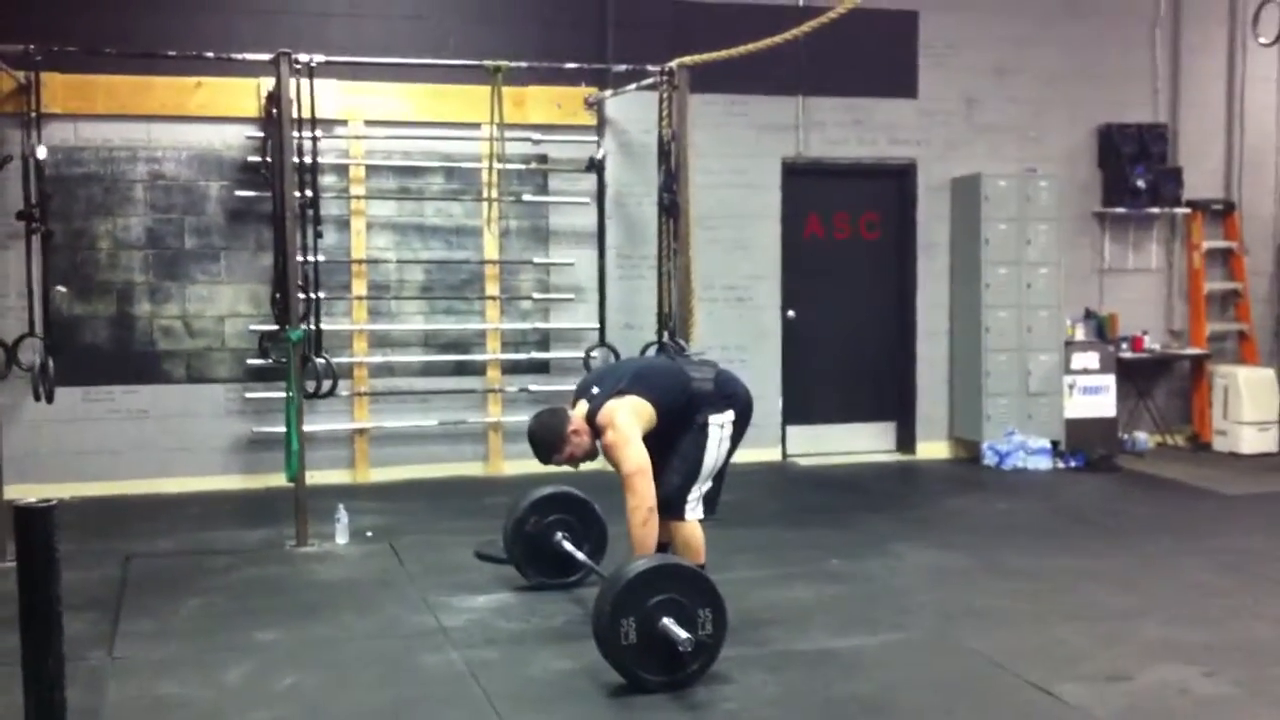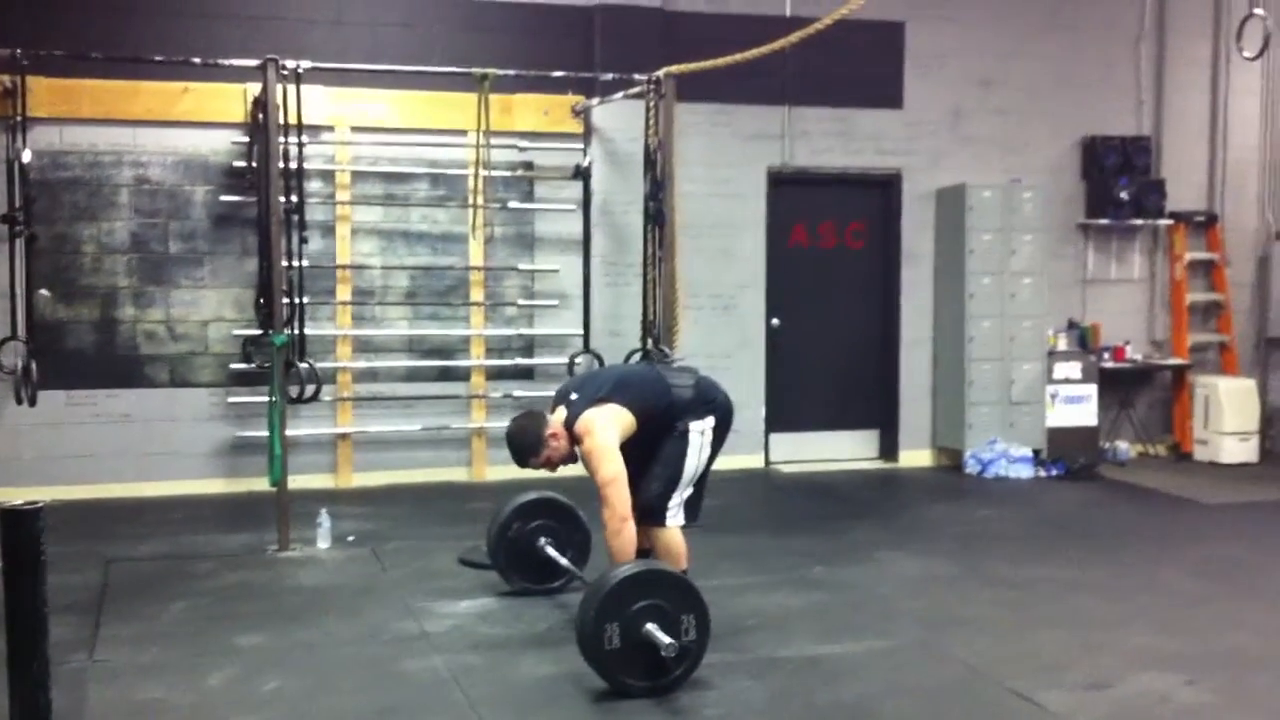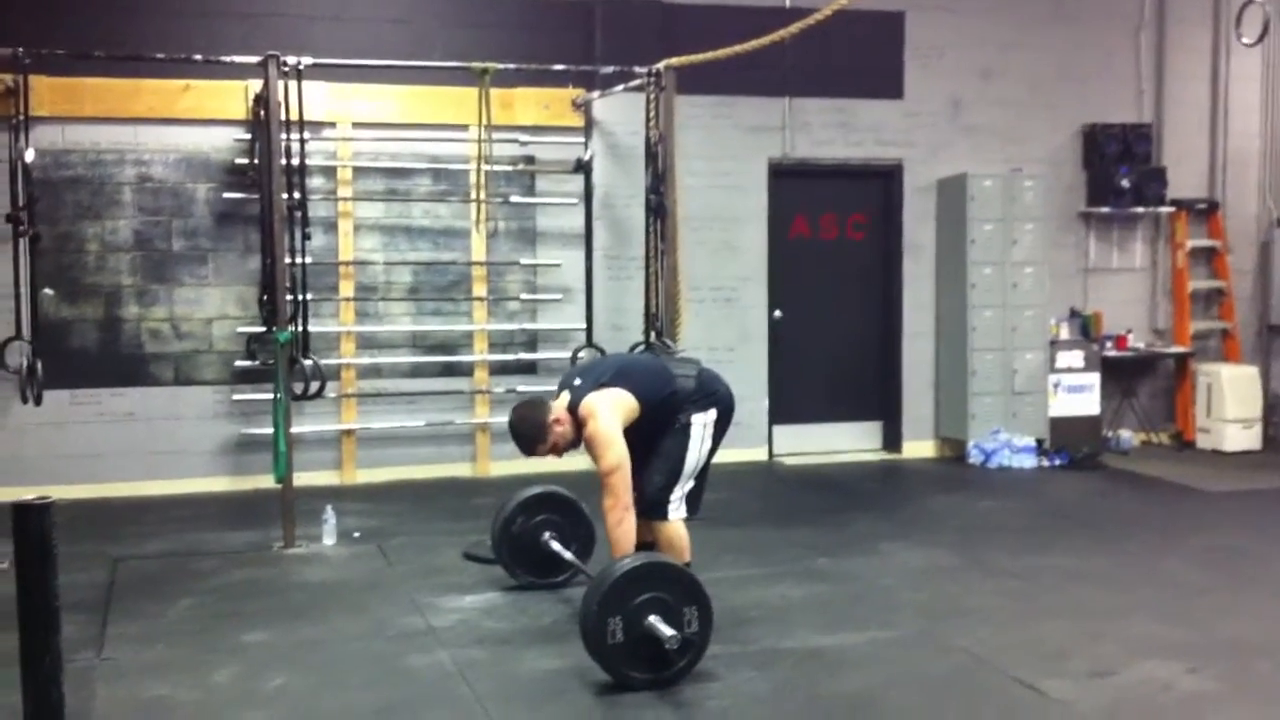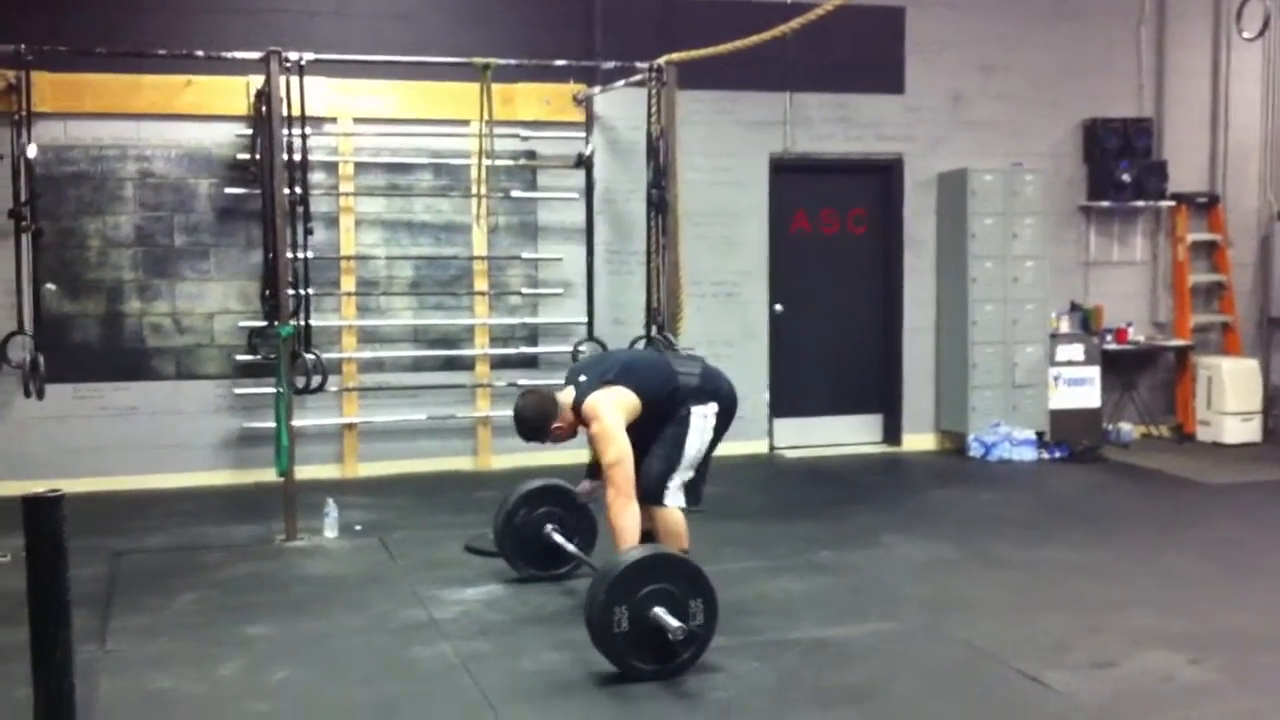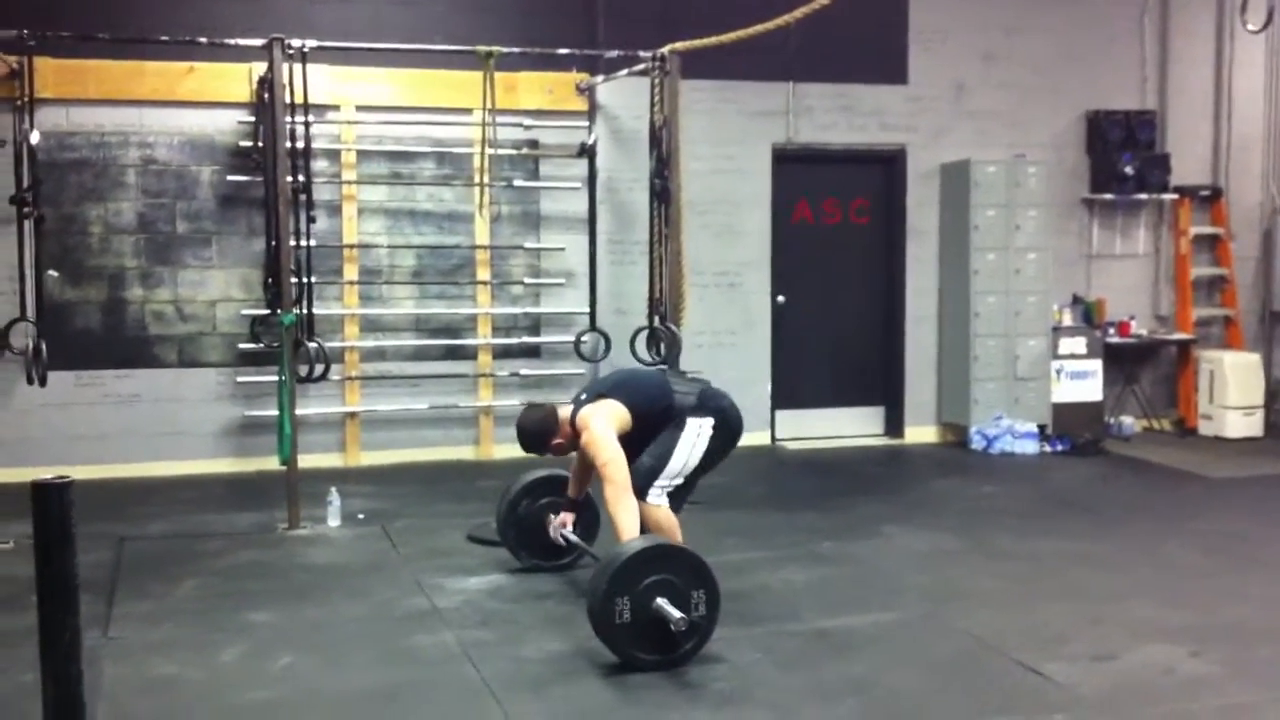
dt=0.5s
person 1, frame 1
left shoulder: (616, 427)
right shoulder: (582, 399)
left elbow: (643, 508)
left hip: (721, 403)
right hip: (687, 402)
left knee: (675, 501)
right knee: (650, 488)
person 1, frame 2
left shoulder: (593, 433)
right shoulder: (560, 406)
left elbow: (619, 517)
left hip: (703, 410)
right hip: (667, 408)
left knee: (656, 507)
right knee: (630, 496)
person 1, frame 3
left shoulder: (598, 418)
right shoulder: (566, 394)
left elbow: (618, 505)
left hip: (703, 402)
left knee: (659, 499)
right knee: (635, 489)
person 1, frame 4
left shoulder: (601, 415)
right shoulder: (573, 386)
left elbow: (621, 498)
right wrist: (594, 474)
left hip: (707, 400)
left knee: (656, 488)
right knee: (629, 476)
person 1, frame 5
left shoulder: (594, 426)
right shoulder: (581, 408)
left elbow: (620, 497)
right elbow: (586, 456)
right wrist: (570, 507)
left hip: (712, 416)
left knee: (646, 486)
right knee: (622, 475)
